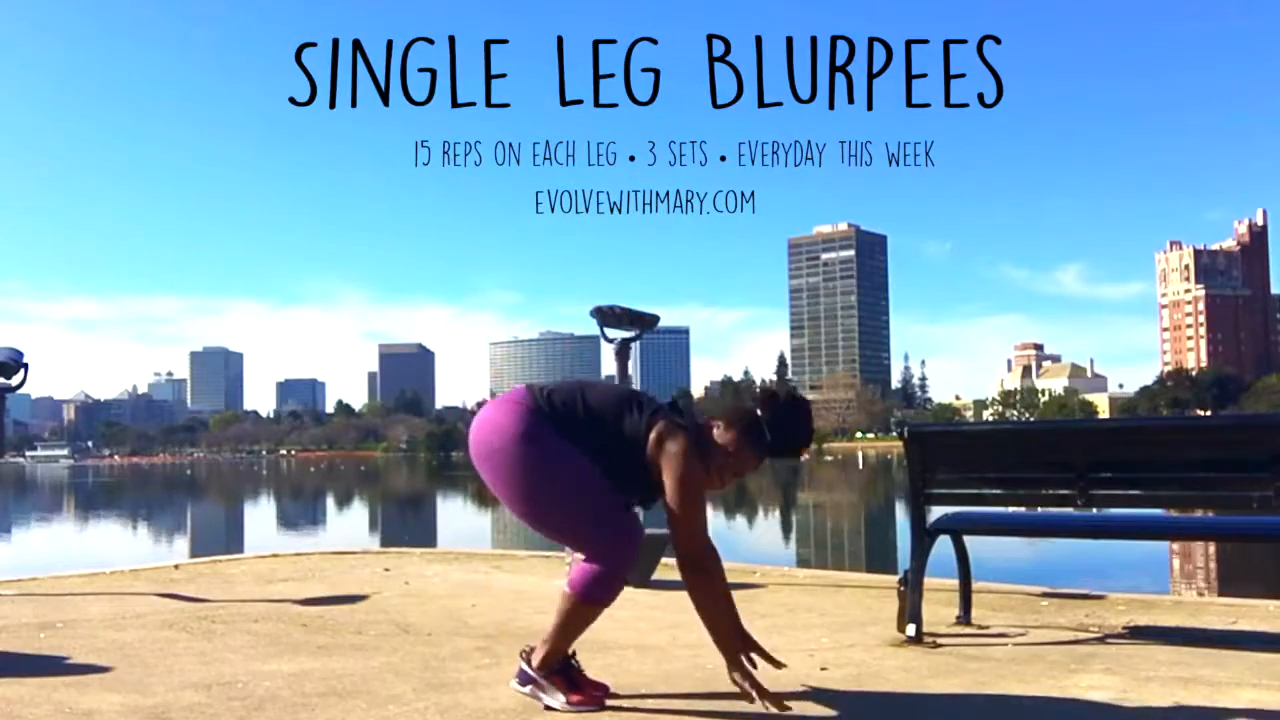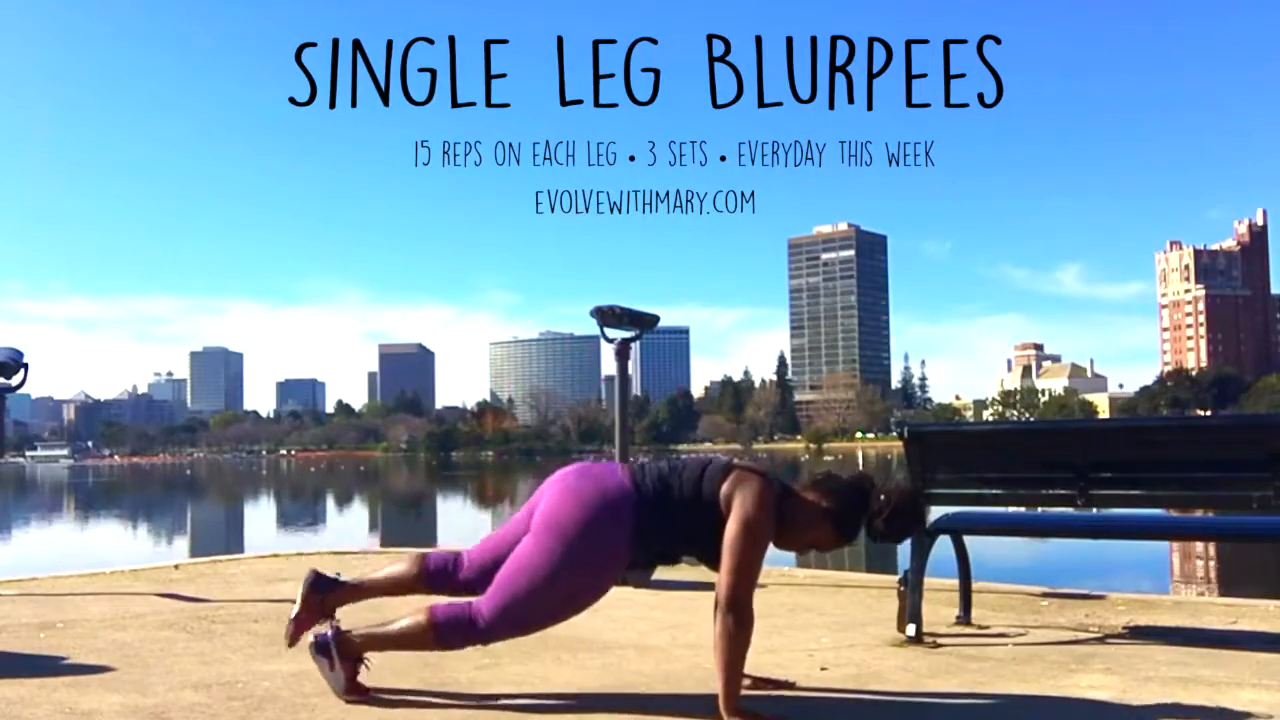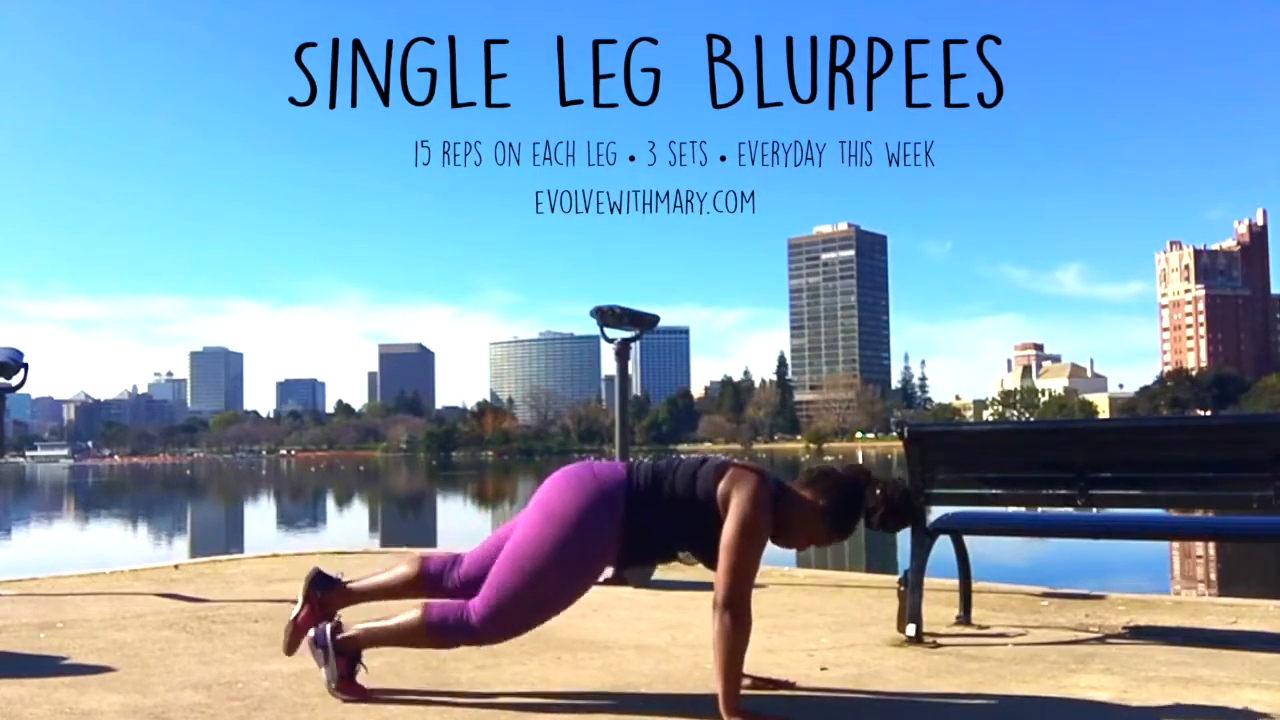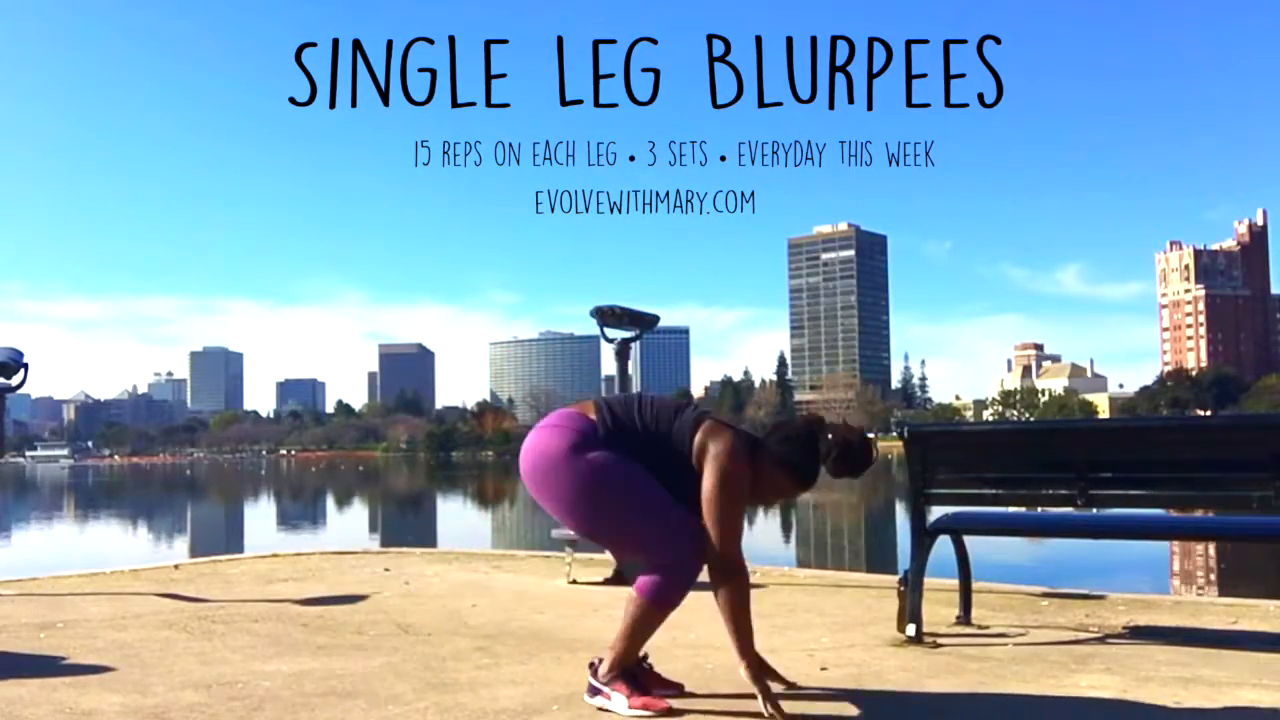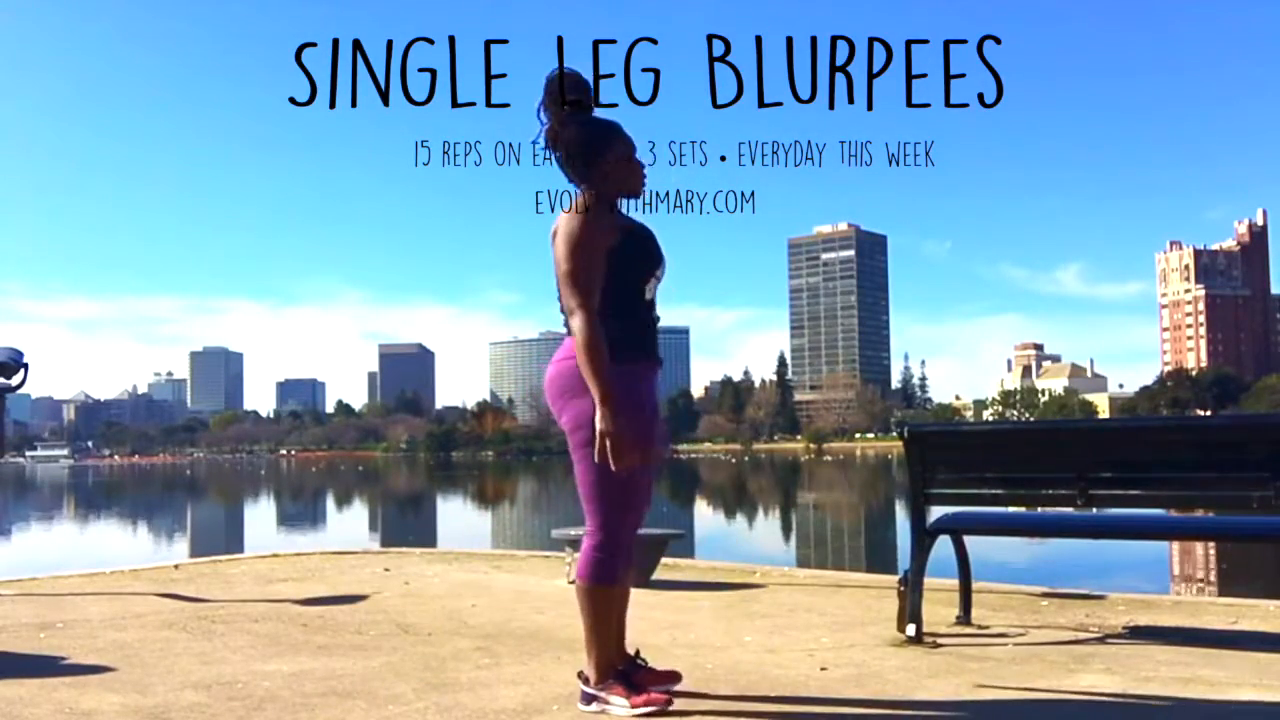
dt=0.7s
person 1, frame 1
left shoulder: (684, 449)
right shoulder: (683, 451)
left elbow: (699, 557)
right elbow: (696, 564)
left wrist: (736, 640)
right wrist: (736, 660)
left hip: (523, 432)
right hip: (510, 431)
left knee: (616, 541)
right knee: (616, 548)
left ankle: (552, 658)
right ankle: (541, 666)
person 1, frame 2
left shoulder: (757, 501)
right shoulder: (762, 504)
left elbow: (725, 596)
right elbow: (735, 606)
left hip: (580, 493)
right hip: (593, 522)
left knee: (463, 574)
right knee: (489, 616)
left ankle: (331, 593)
right ankle: (345, 642)
person 1, frame 3
left shoulder: (757, 499)
right shoulder: (757, 501)
left elbow: (730, 602)
right elbow: (730, 606)
left hip: (584, 498)
right hip: (588, 512)
left knee: (459, 575)
right knee: (483, 618)
left ankle: (329, 592)
right ankle: (341, 639)
person 1, frame 4
left shoulder: (730, 455)
right shoulder: (731, 459)
left elbow: (726, 565)
right elbow: (727, 566)
left wrist: (749, 656)
right wrist: (749, 662)
left hip: (577, 453)
right hip: (560, 451)
left knee: (681, 548)
right knee: (682, 553)
left ankle: (625, 663)
right ankle: (608, 674)
person 1, frame 5
left shoulder: (611, 222)
right shoulder: (584, 221)
right elbow: (583, 319)
right wrist: (605, 406)
left hip: (627, 381)
right hip: (600, 382)
left knee: (622, 529)
right knee: (608, 530)
left ankle: (617, 660)
